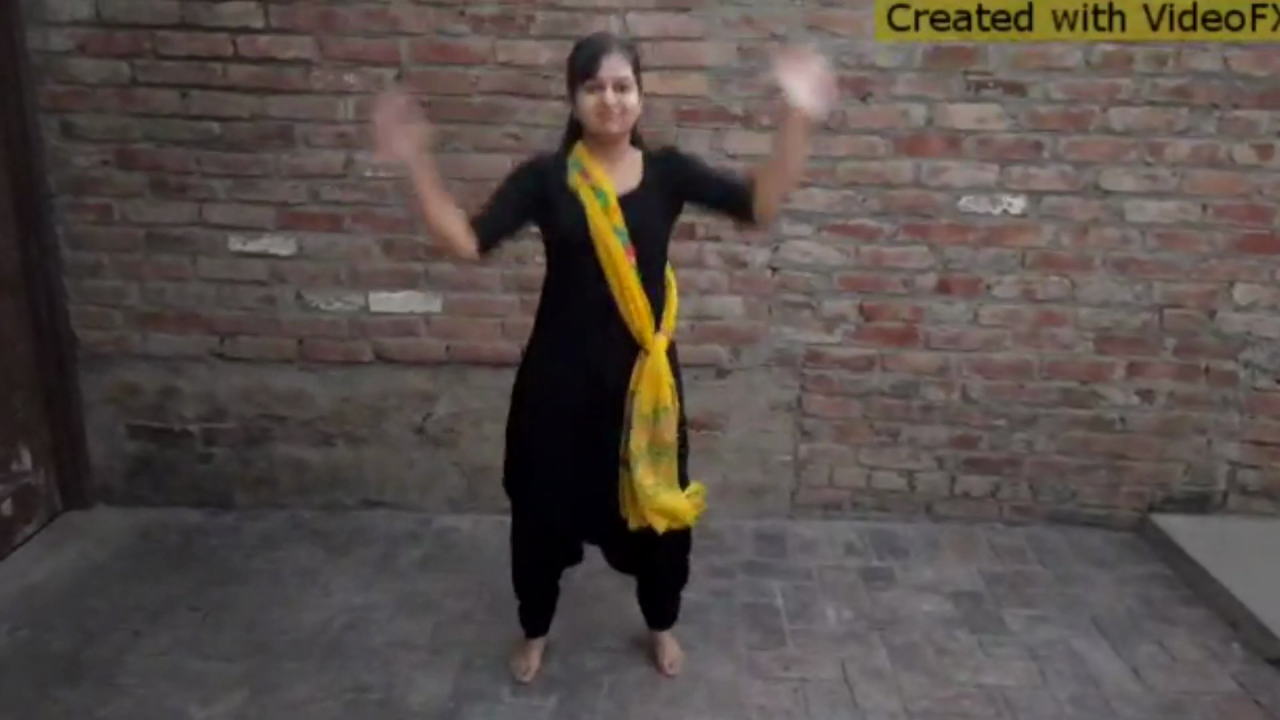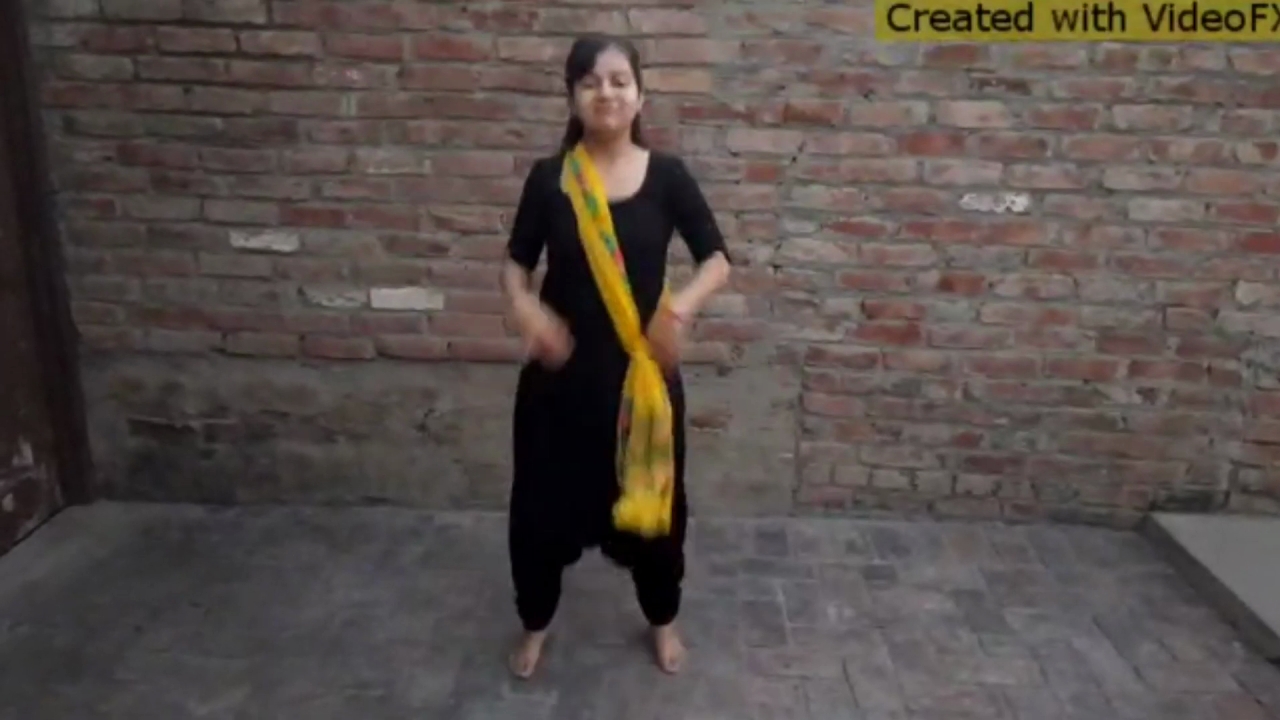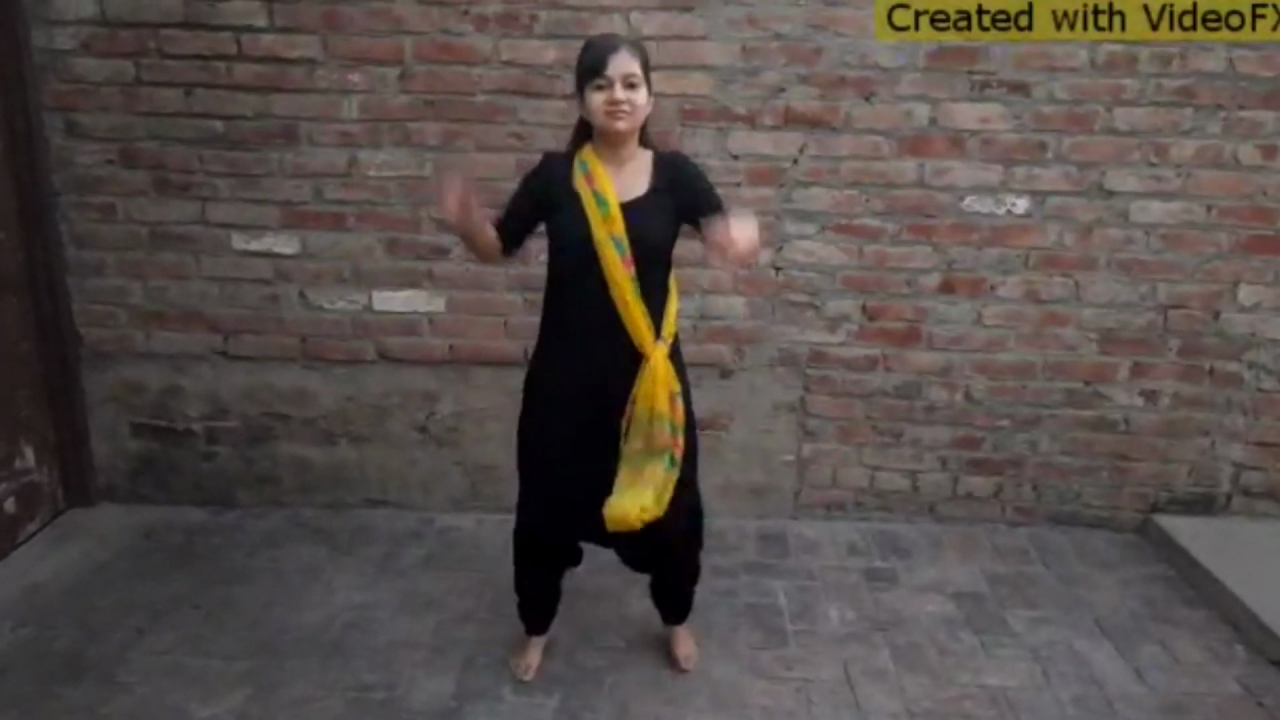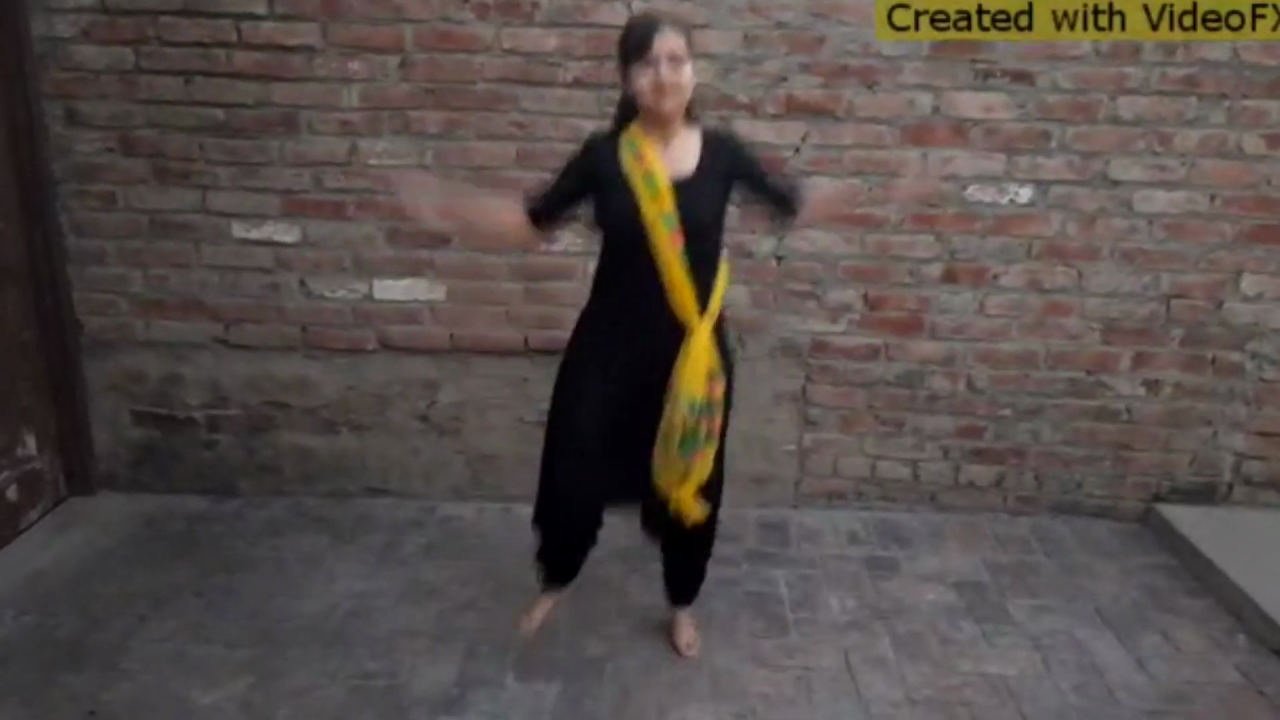
dt=0.3s
person 1, frame 1
left shoulder: (667, 169)
right shoulder: (544, 176)
left elbow: (760, 205)
right elbow: (467, 242)
left wrist: (795, 121)
right wrist: (418, 164)
left hip: (642, 369)
right hip: (560, 369)
left knee: (657, 505)
right knee: (543, 507)
left ankle: (661, 625)
right ankle: (535, 629)
person 1, frame 2
left shoulder: (667, 174)
right shoulder: (548, 178)
left elbow: (716, 257)
right elbow: (518, 261)
left wrist: (683, 305)
right wrist: (525, 307)
left hip: (643, 371)
right hip: (561, 371)
left knee: (654, 502)
right knee: (543, 503)
left ankle: (662, 619)
right ankle: (535, 623)
person 1, frame 3
left shoulder: (674, 171)
right shoulder: (554, 175)
left elbow: (728, 235)
right elbow: (496, 247)
left wrist: (743, 233)
right wrist: (464, 216)
left hip: (650, 371)
right hip: (567, 371)
left knee: (671, 506)
right knee: (547, 505)
left ankle: (676, 620)
right ankle: (537, 628)
person 1, frame 4
left shoulder: (723, 152)
right shoulder: (601, 156)
left elbow: (790, 204)
right elbow: (533, 220)
right wrist: (453, 207)
left hip: (693, 350)
right hip: (611, 347)
left knee: (692, 486)
right knee: (574, 474)
left ankle: (682, 604)
right ankle: (555, 580)
